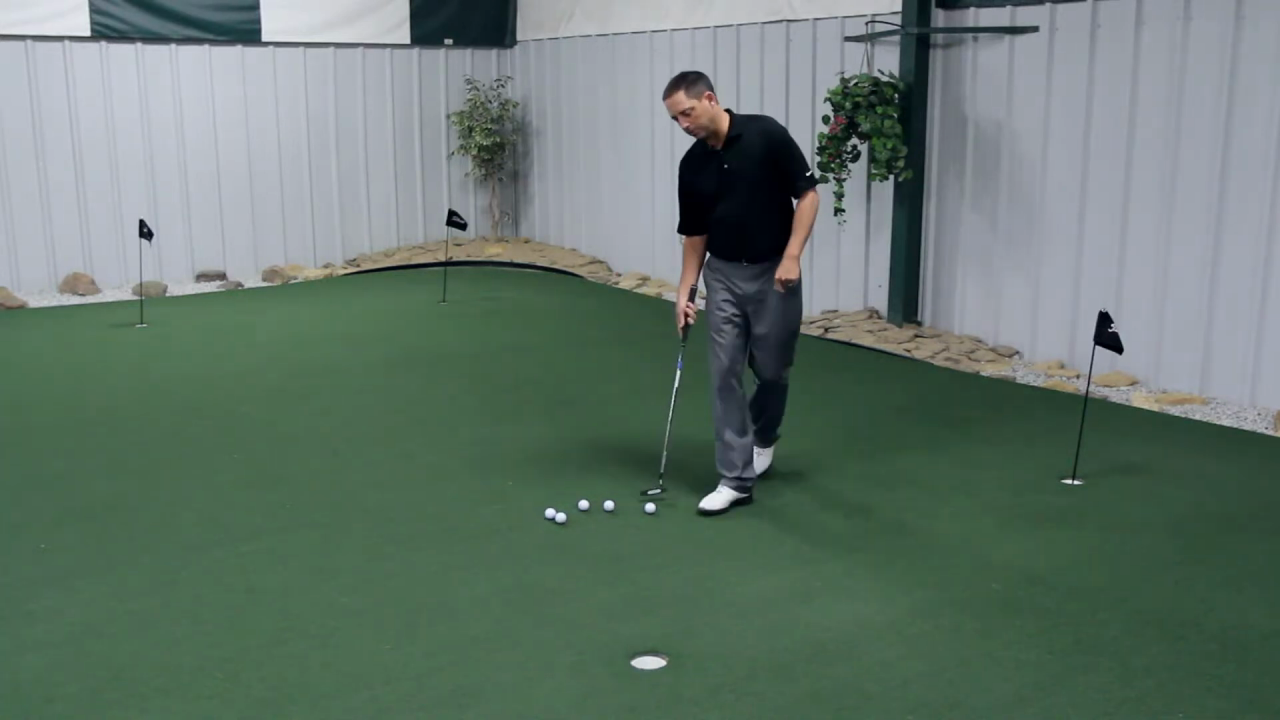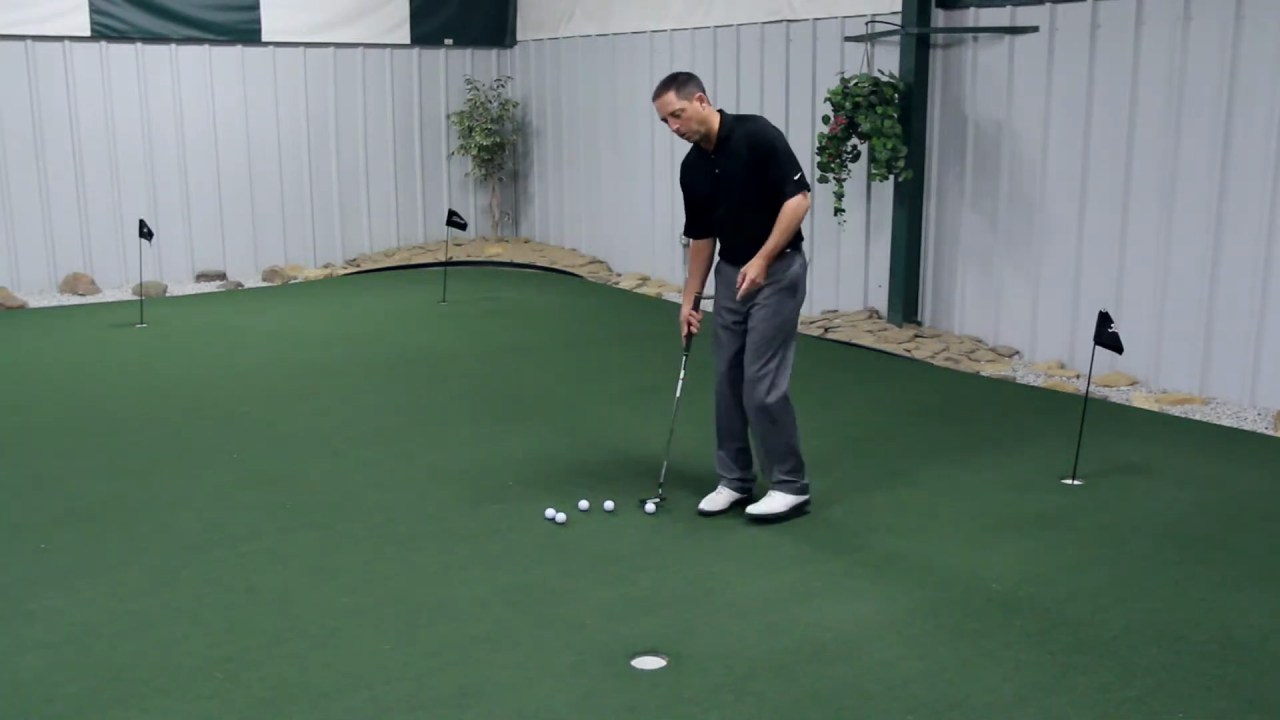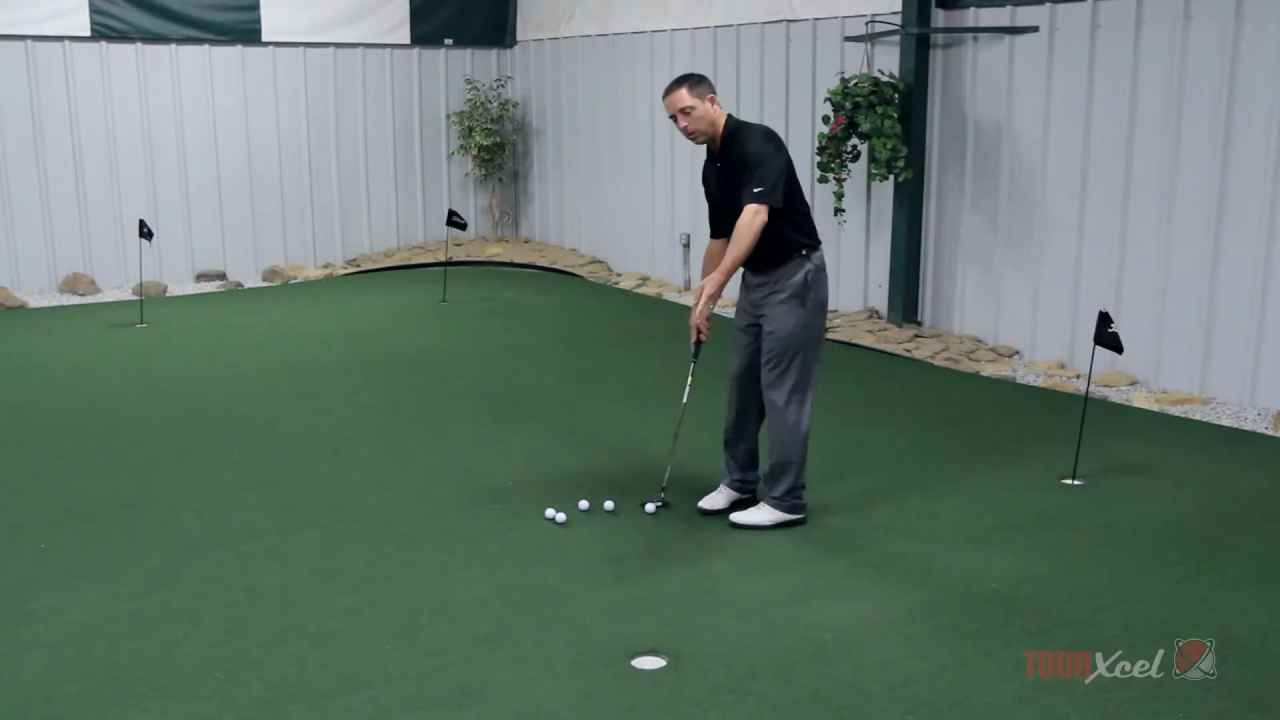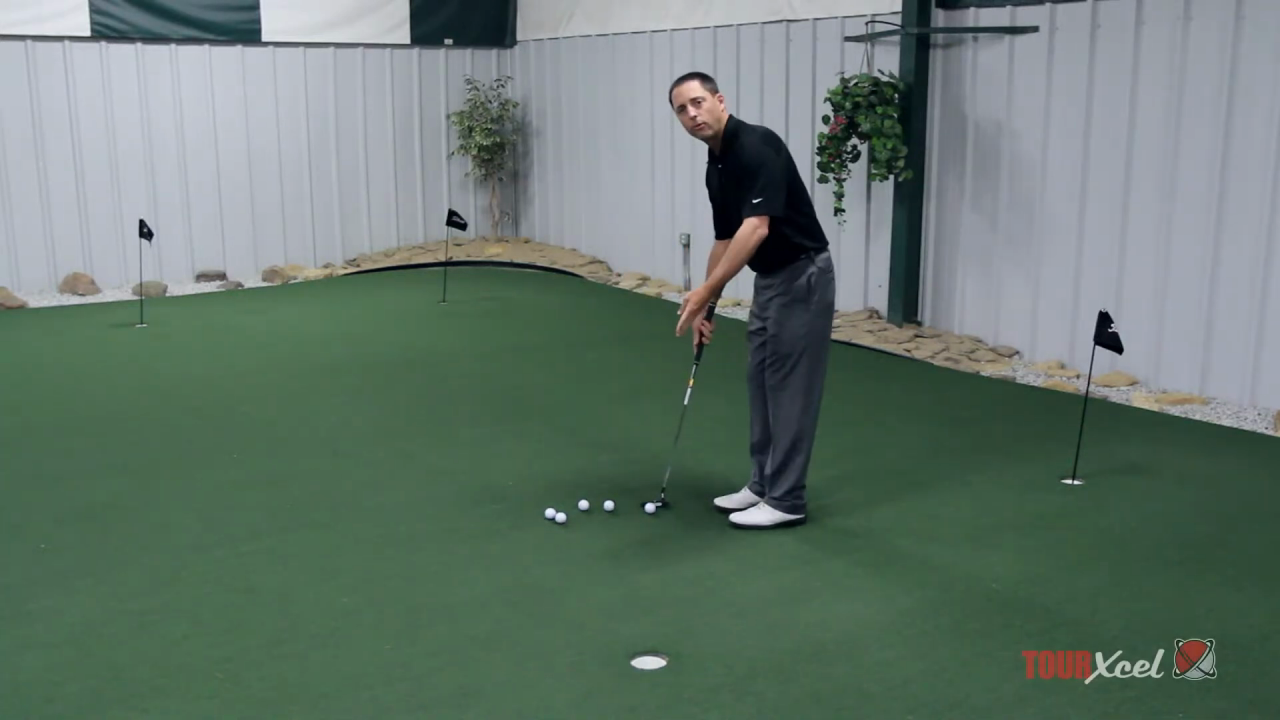
dt=0.3s
person 1, frame 1
left shoulder: (767, 134)
right shoulder: (691, 164)
left elbow: (808, 194)
right elbow: (694, 233)
left wrist: (791, 256)
right wrist: (684, 291)
left hip: (773, 273)
right hip: (723, 275)
left knee: (771, 368)
right knee: (725, 373)
left ankle: (763, 437)
right ankle: (735, 478)
person 1, frame 2
left shoulder: (757, 135)
right shoulder: (692, 167)
left elbow: (798, 198)
right elbow: (701, 237)
left wrist: (763, 259)
right wrist: (689, 299)
left hip: (777, 272)
right hip: (730, 275)
left knee: (761, 378)
right knee: (727, 377)
left ankle: (790, 484)
right ankle: (735, 479)
person 1, frame 3
left shoulder: (756, 143)
right shoulder: (711, 166)
left elbow: (756, 216)
right elbow: (721, 237)
left wrist: (716, 281)
right wrist: (703, 304)
left hip: (794, 276)
right hip: (756, 279)
left knee: (783, 388)
right knee: (744, 381)
left ankle: (786, 500)
right ankle: (740, 482)
person 1, frame 4
left shoulder: (757, 146)
right shoulder: (716, 166)
left elbow: (756, 228)
right elbow: (725, 239)
left wrist: (706, 289)
right wrist: (704, 306)
left hip: (802, 277)
right hip: (769, 280)
left knee: (789, 387)
right knee: (761, 384)
left ankle: (786, 500)
right ankle: (765, 484)
